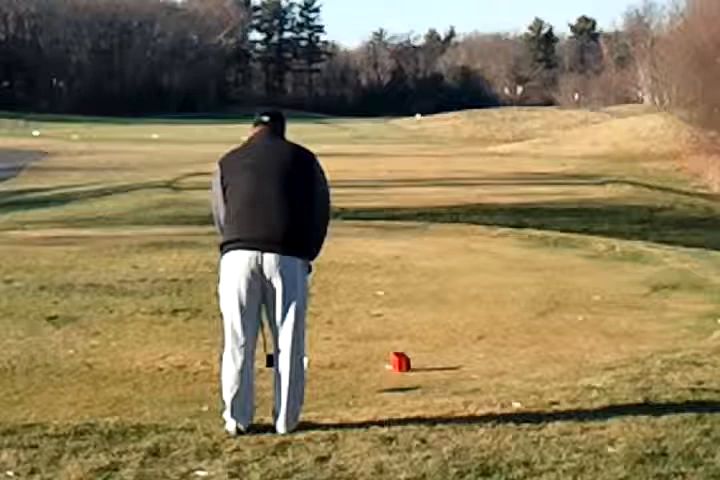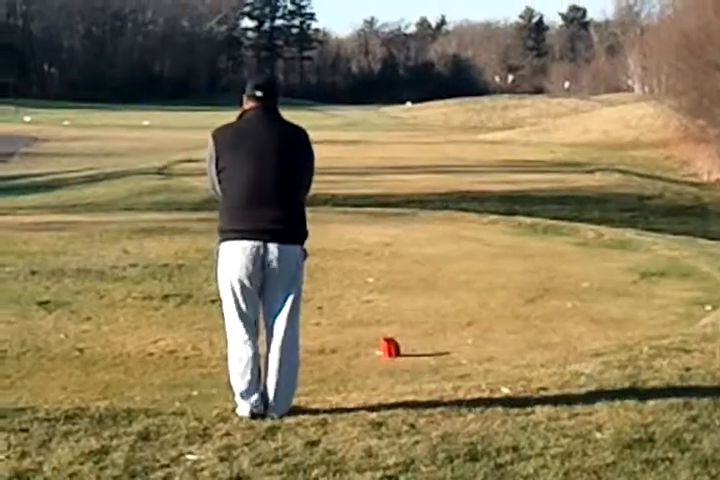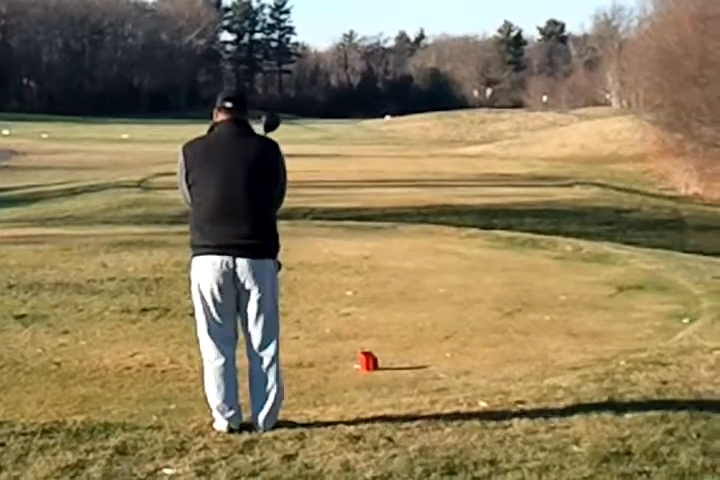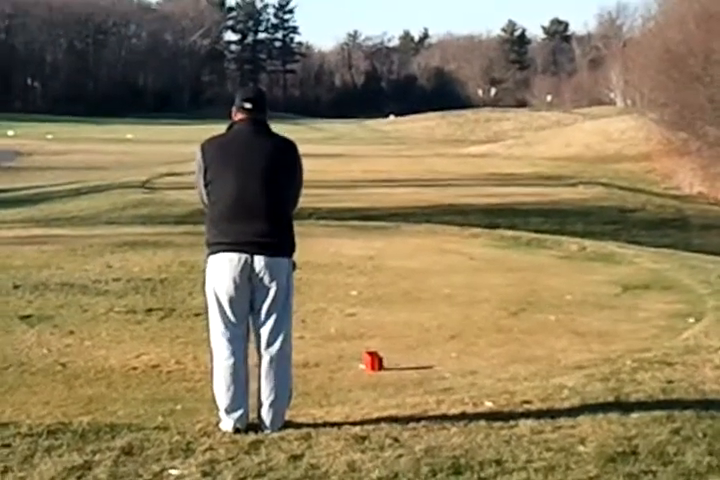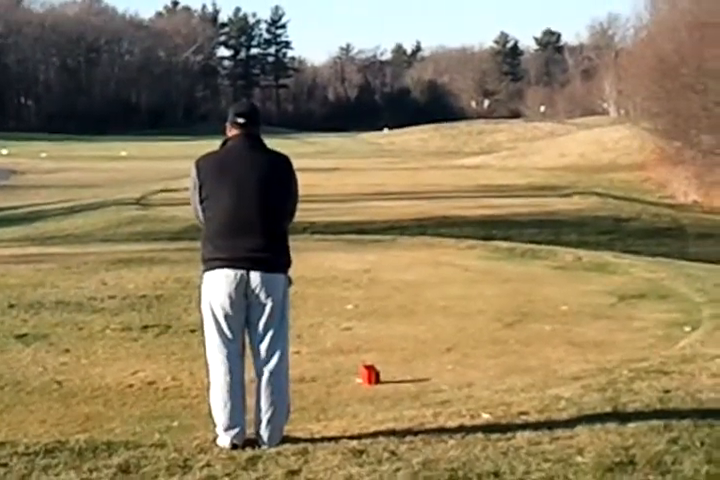
dt=1s
person 1, frame 1
left shoulder: (228, 161)
right shoulder: (304, 159)
left elbow: (220, 218)
right elbow: (320, 215)
right wrist: (306, 255)
left hip: (239, 255)
right hip: (287, 257)
left knee: (238, 343)
right knee: (289, 343)
left ankle: (236, 419)
right ankle: (285, 420)
person 1, frame 2
left shoulder: (222, 137)
right shoulder: (297, 137)
left elbow: (217, 188)
right elbow: (303, 188)
left hip: (238, 242)
right hip: (286, 243)
left knee: (241, 329)
right knee: (282, 328)
left ankle: (249, 402)
right ankle: (277, 404)
person 1, frame 3
left shoulder: (191, 151)
right shoulder: (267, 150)
left elbow: (190, 199)
right elbow: (276, 200)
left hip: (209, 256)
right hip: (257, 257)
left knee: (216, 342)
right knee: (264, 342)
left ankle: (226, 418)
right ankle: (264, 418)
person 1, frame 4
left shoulder: (210, 149)
right shoulder: (285, 149)
left elbow: (206, 199)
right elbow: (291, 201)
left hip: (225, 254)
right hip: (274, 255)
left knee: (227, 341)
right knee: (274, 341)
left ankle: (233, 418)
right ankle: (272, 418)
person 1, frame 5
left shoulder: (205, 166)
right shoulder: (279, 164)
left elbow: (201, 215)
left hip: (221, 270)
right hip: (269, 270)
left knee: (224, 356)
right knee: (271, 355)
left ankle: (230, 434)
right ankle: (270, 434)
